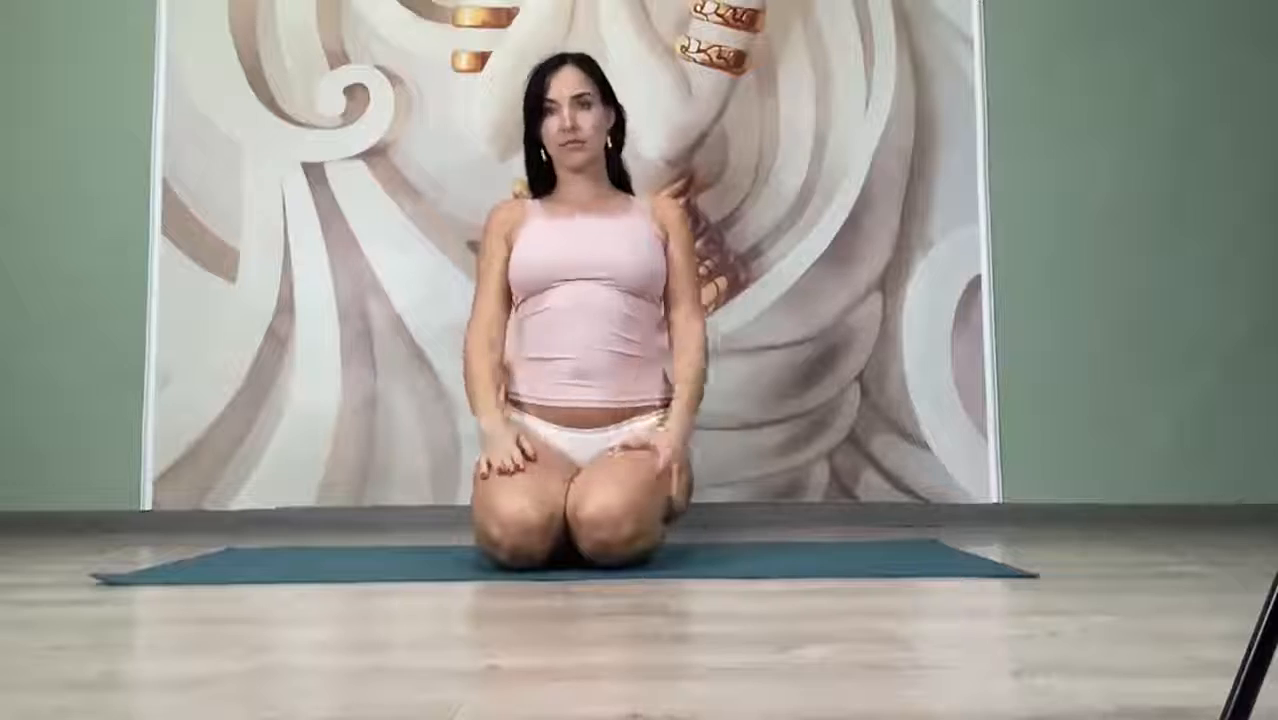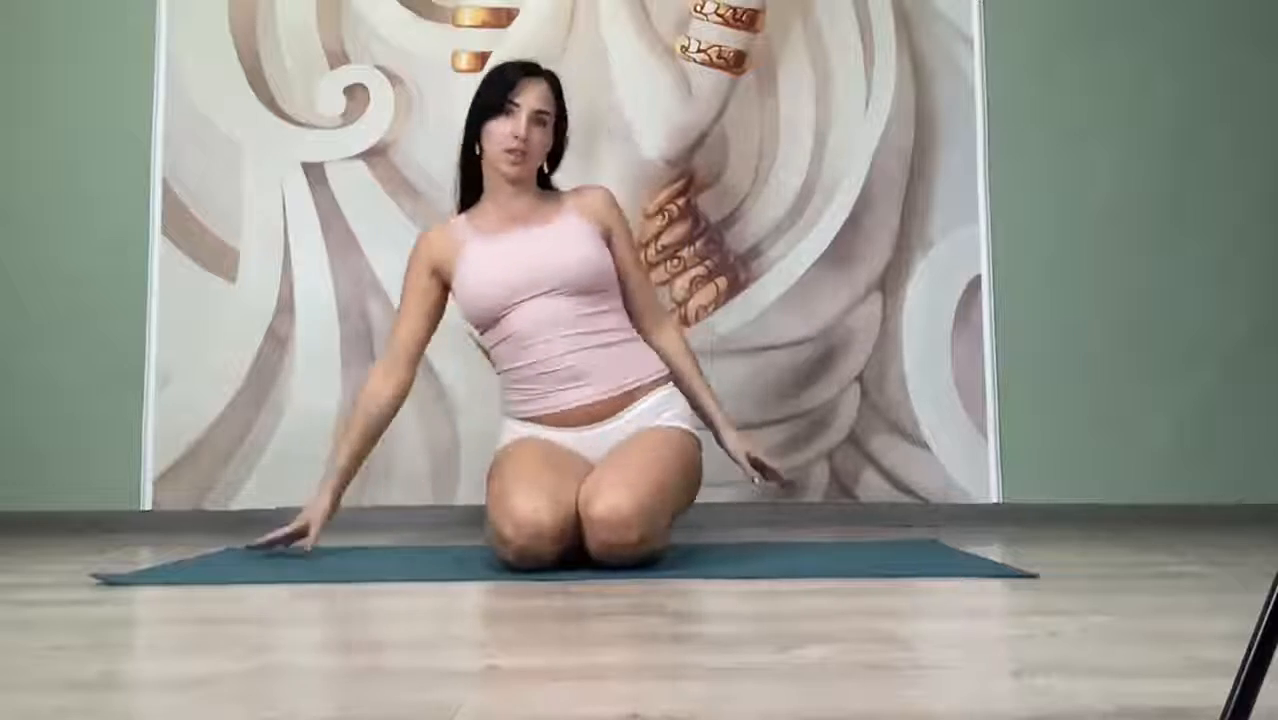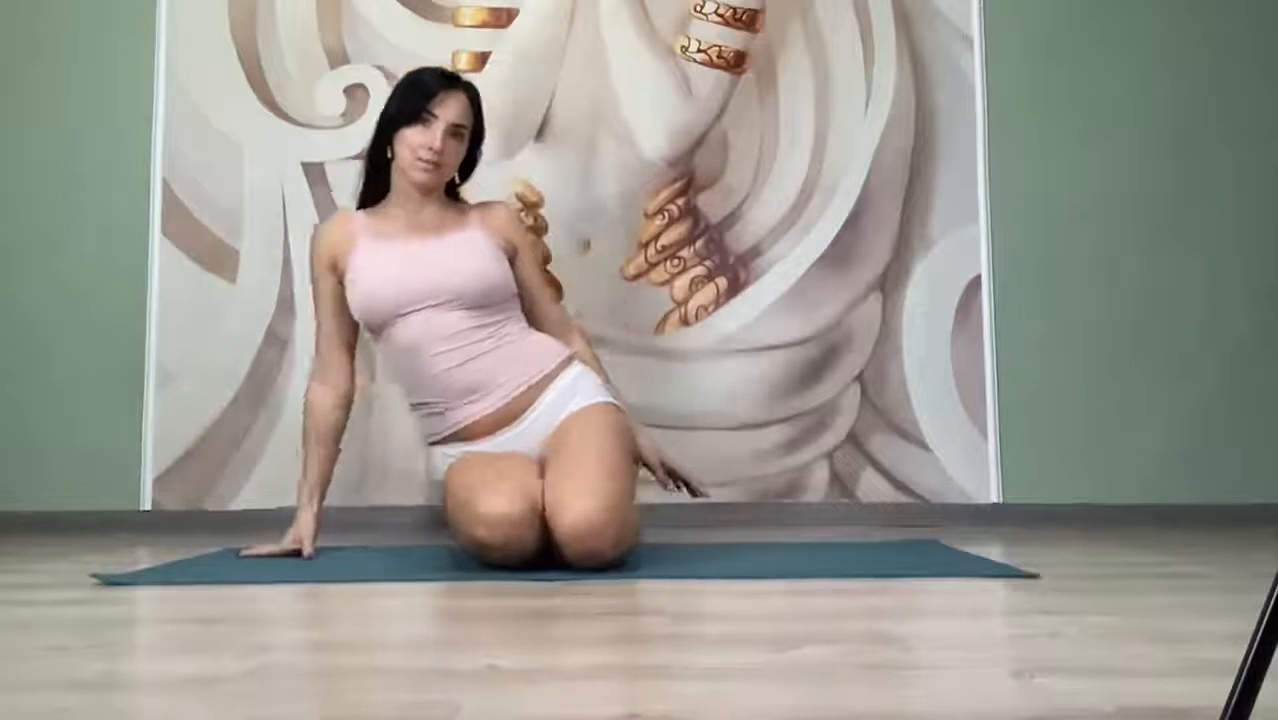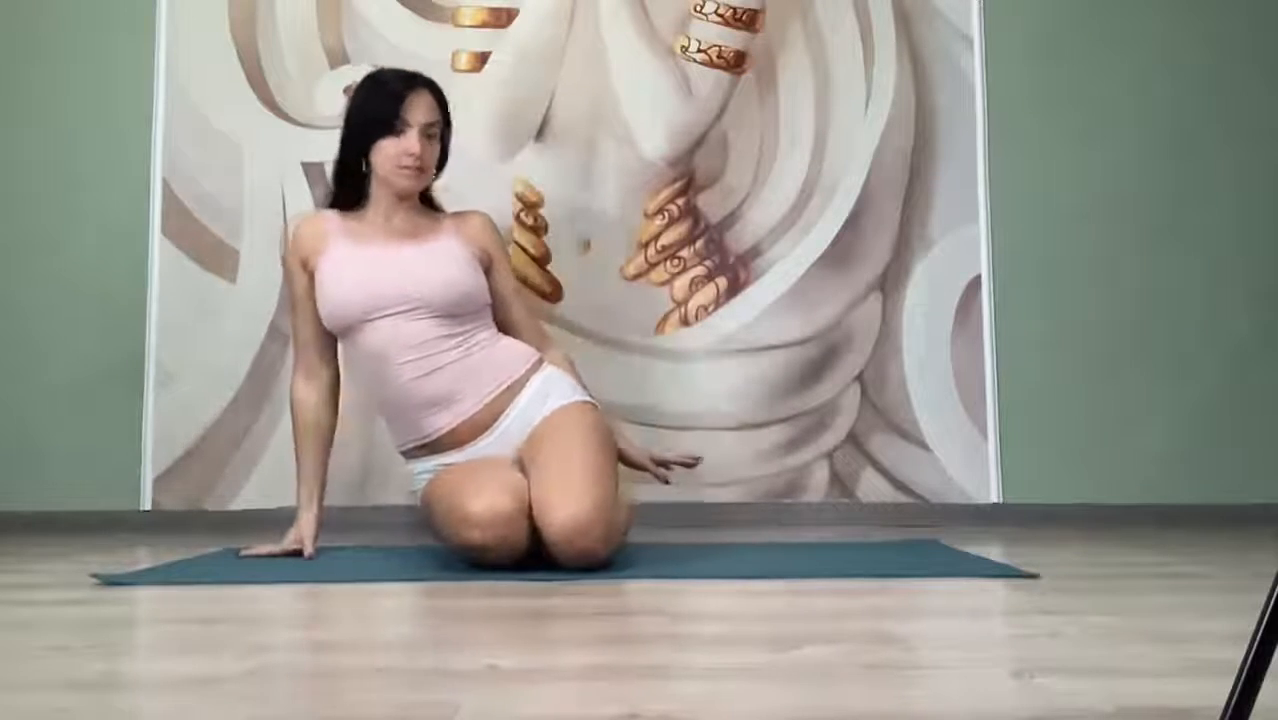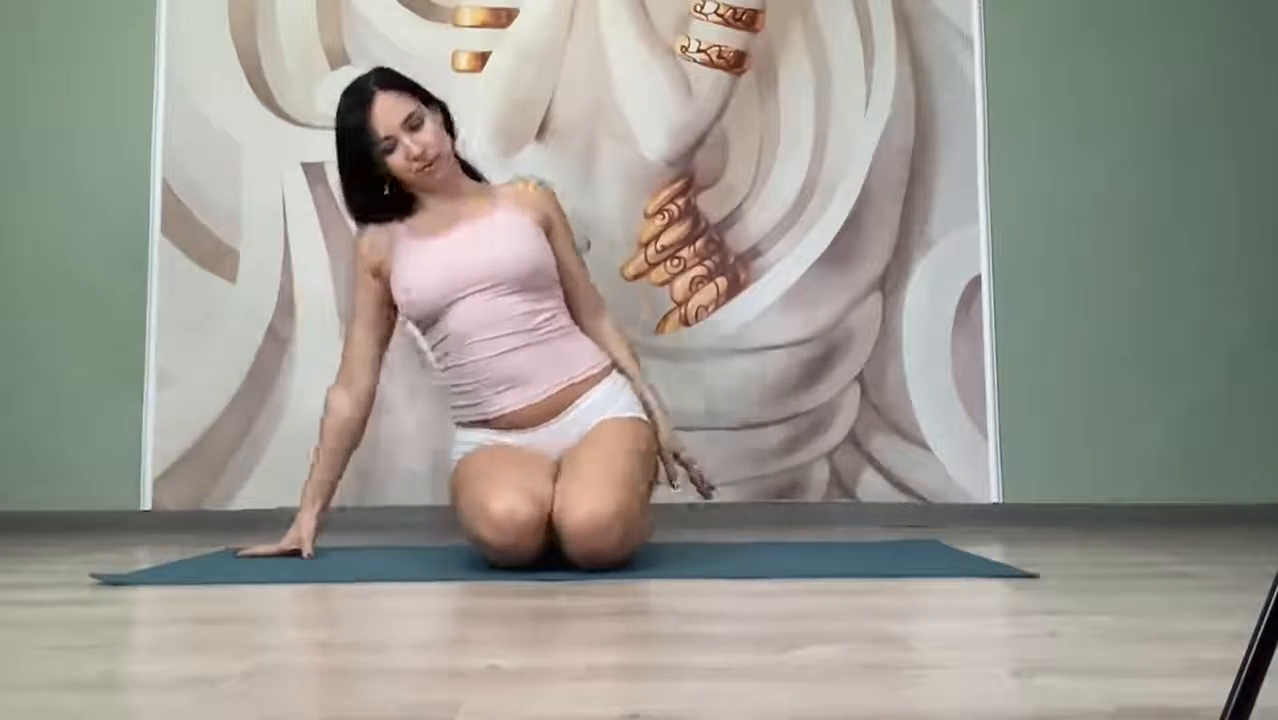
dt=0.7s
person 1, frame 1
left shoulder: (660, 215)
right shoulder: (512, 219)
left elbow: (687, 327)
right elbow: (485, 333)
left wrist: (676, 425)
right wrist: (493, 427)
left hip: (636, 429)
right hip: (534, 428)
left knee: (607, 526)
right knee: (514, 529)
left ankle: (643, 502)
right ankle: (565, 506)
person 1, frame 2
left shoulder: (593, 207)
right shoulder: (442, 245)
left elbow: (656, 324)
right elbow: (394, 368)
left wrist: (722, 425)
right wrist: (330, 490)
left hip: (645, 415)
right hip: (539, 434)
left knee: (617, 529)
right knee: (529, 535)
left ankle: (645, 495)
right ankle: (576, 502)
person 1, frame 3
left shoulder: (498, 222)
right shoulder: (339, 238)
left elbow: (565, 333)
right elbow: (331, 377)
left wrist: (635, 434)
right wrist: (308, 509)
left hip: (563, 403)
right hip: (469, 450)
left knee: (589, 536)
right knee: (502, 530)
left ankle: (606, 498)
right ankle: (536, 504)
person 1, frame 4
left shoulder: (473, 231)
right shoulder: (312, 238)
left elbow: (541, 344)
right elbow: (313, 378)
left wrist: (616, 439)
right wrist: (308, 510)
left hip: (537, 406)
right hip: (447, 462)
left knee: (579, 537)
right knee: (492, 528)
left ankle: (608, 503)
right ankle: (530, 506)
person 1, frame 5
left shoulder: (528, 200)
right shoulder: (380, 247)
left elbow: (594, 317)
right elbow: (353, 386)
left wrist: (659, 418)
right wrist: (310, 510)
left hip: (596, 408)
right hip: (492, 439)
left knee: (596, 535)
right knee: (508, 529)
left ankle: (624, 505)
right ankle: (553, 502)
